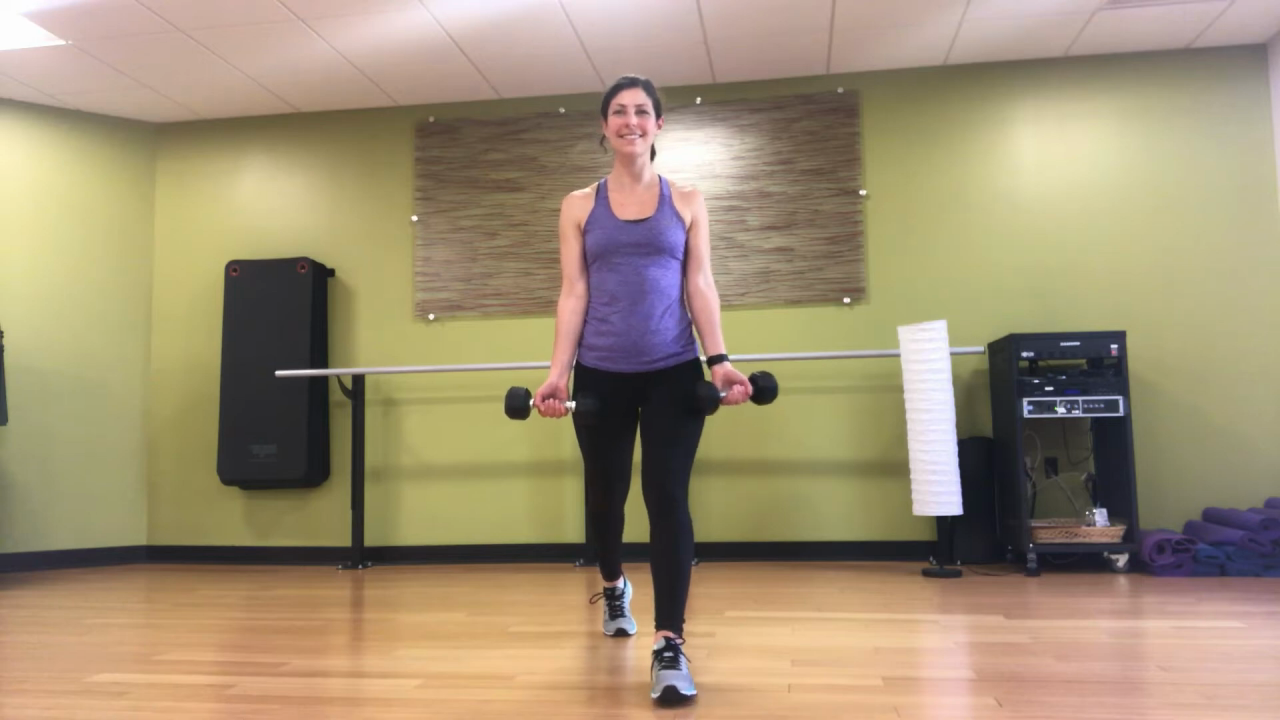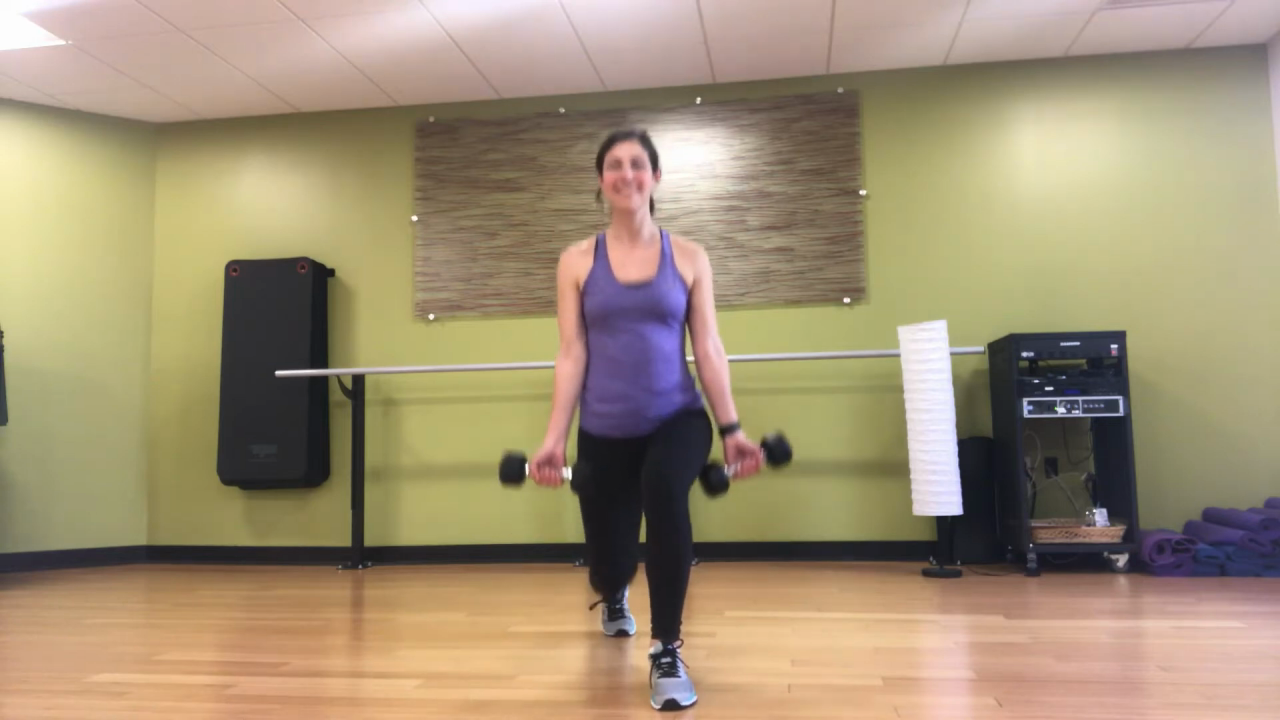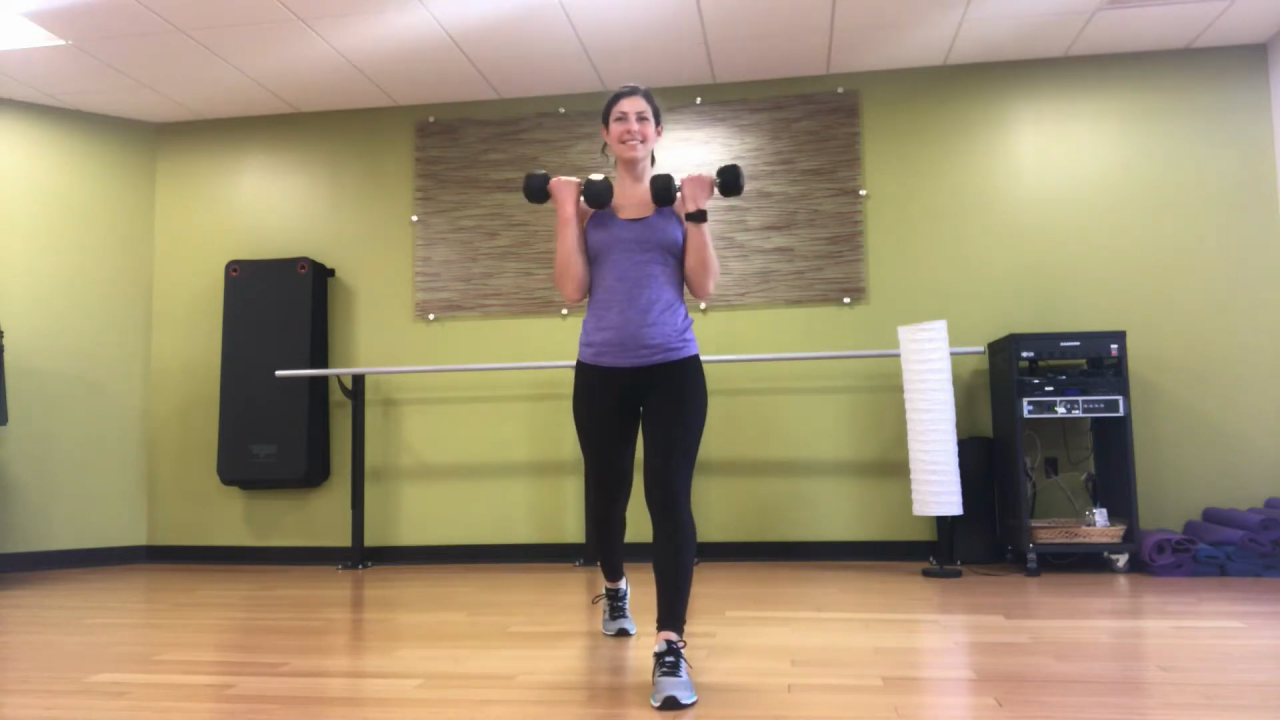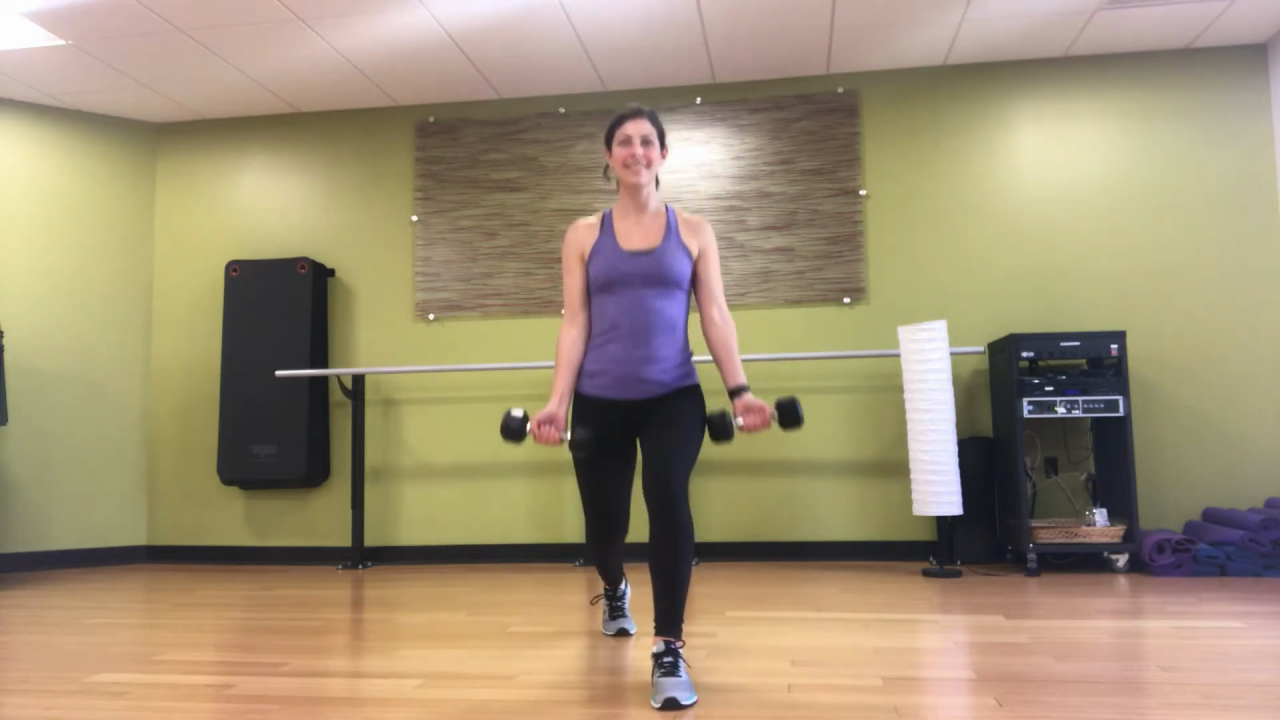
dt=1s
person 1, frame 1
left shoulder: (687, 201)
right shoulder: (579, 206)
left elbow: (700, 285)
right elbow: (573, 294)
left wrist: (719, 360)
right wrist: (557, 371)
left hip: (672, 370)
right hip: (602, 373)
left knee: (666, 494)
right knee: (605, 493)
left ankle: (669, 645)
right ankle: (614, 588)
person 1, frame 2
left shoulder: (688, 256)
right shoulder: (578, 260)
left elbow: (707, 347)
right elbow: (571, 354)
left wrist: (730, 428)
right wrist: (555, 436)
left hip: (675, 418)
right hip: (604, 430)
left knee: (665, 499)
right knee: (610, 559)
left ankle: (666, 651)
right ankle: (615, 599)
person 1, frame 3
left shoulder: (681, 199)
right shoulder: (586, 203)
left elbow: (704, 285)
right elbow: (572, 288)
left wrist: (696, 214)
right wrist: (566, 214)
left hip: (673, 368)
right hip: (601, 371)
left knee: (669, 497)
right knee: (607, 494)
left ankle: (670, 649)
right ankle: (614, 589)
person 1, frame 4
left shoulder: (693, 231)
right shoulder: (583, 234)
left elbow: (714, 315)
right elbow: (574, 323)
left wrist: (739, 391)
right wrist: (557, 401)
left hip: (672, 394)
right hip: (601, 399)
left knee: (666, 492)
right knee: (605, 525)
left ankle: (669, 651)
right ankle: (615, 589)
